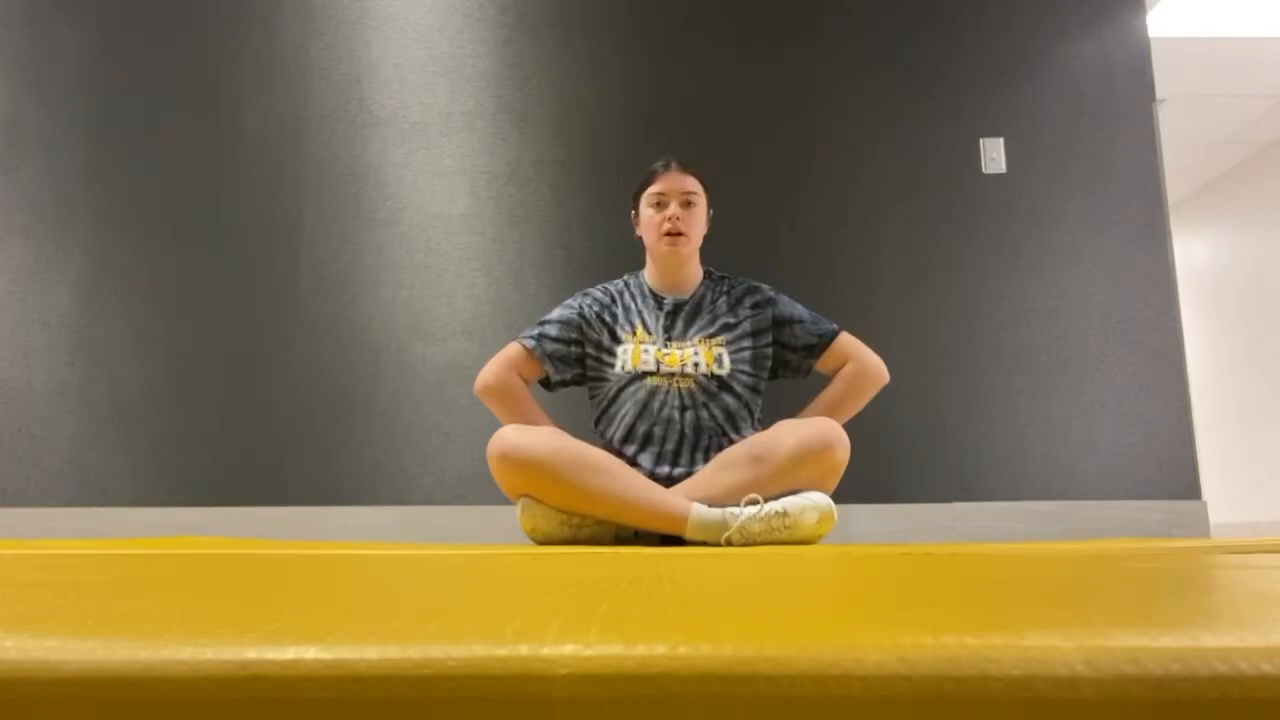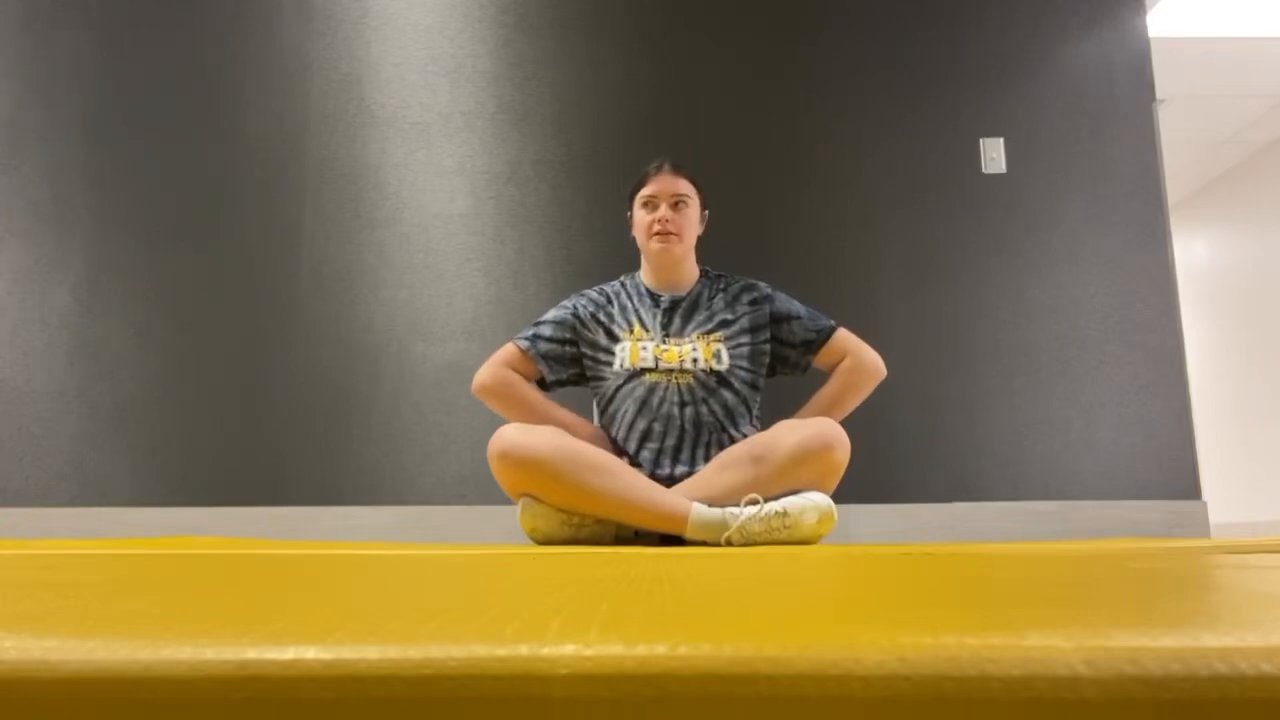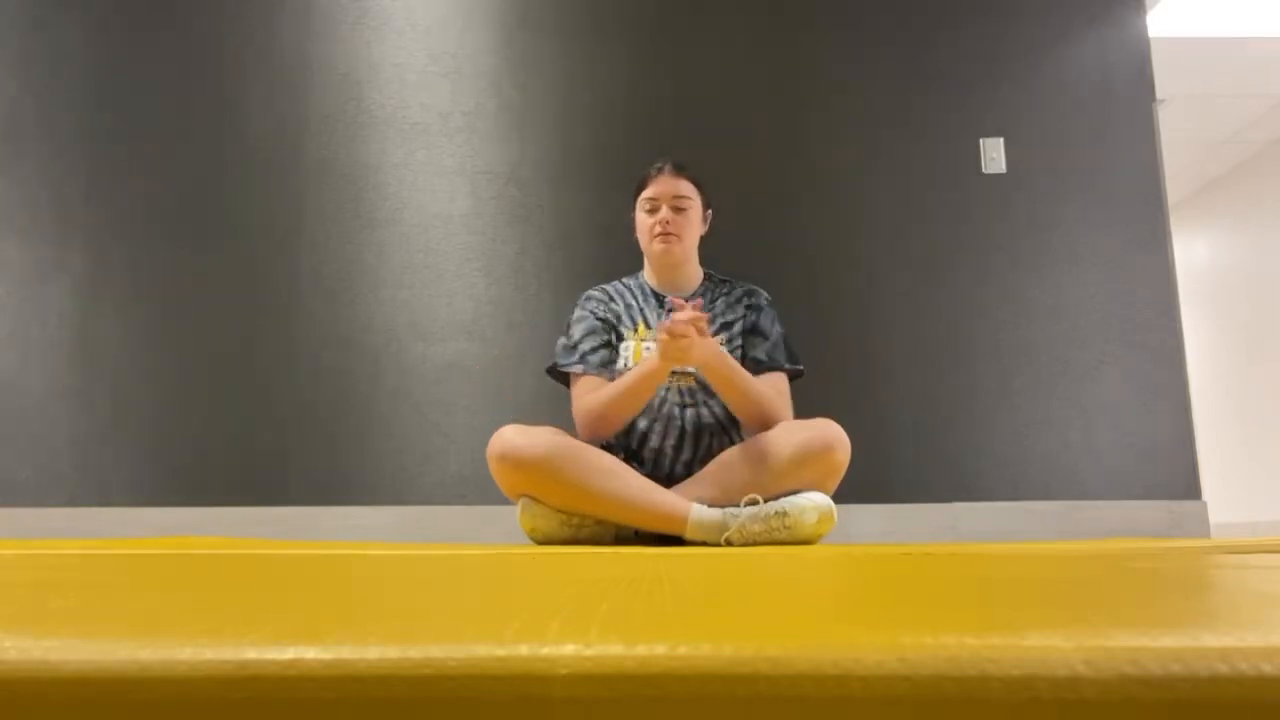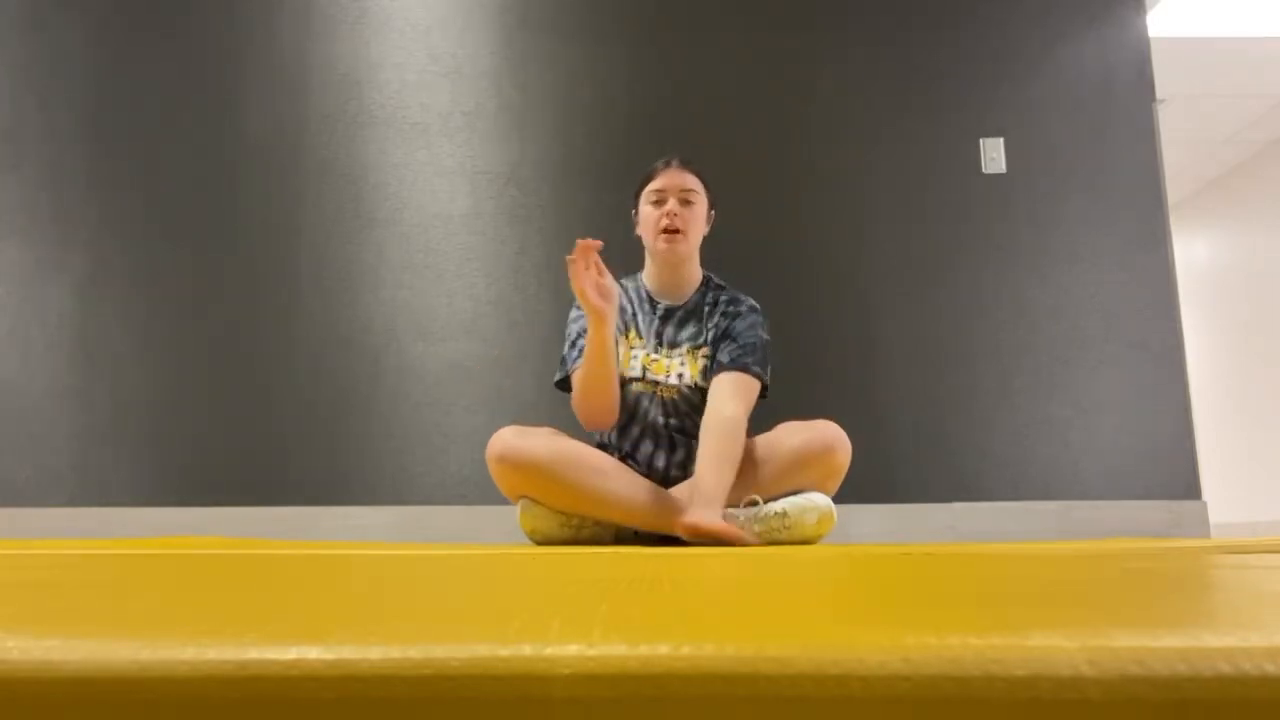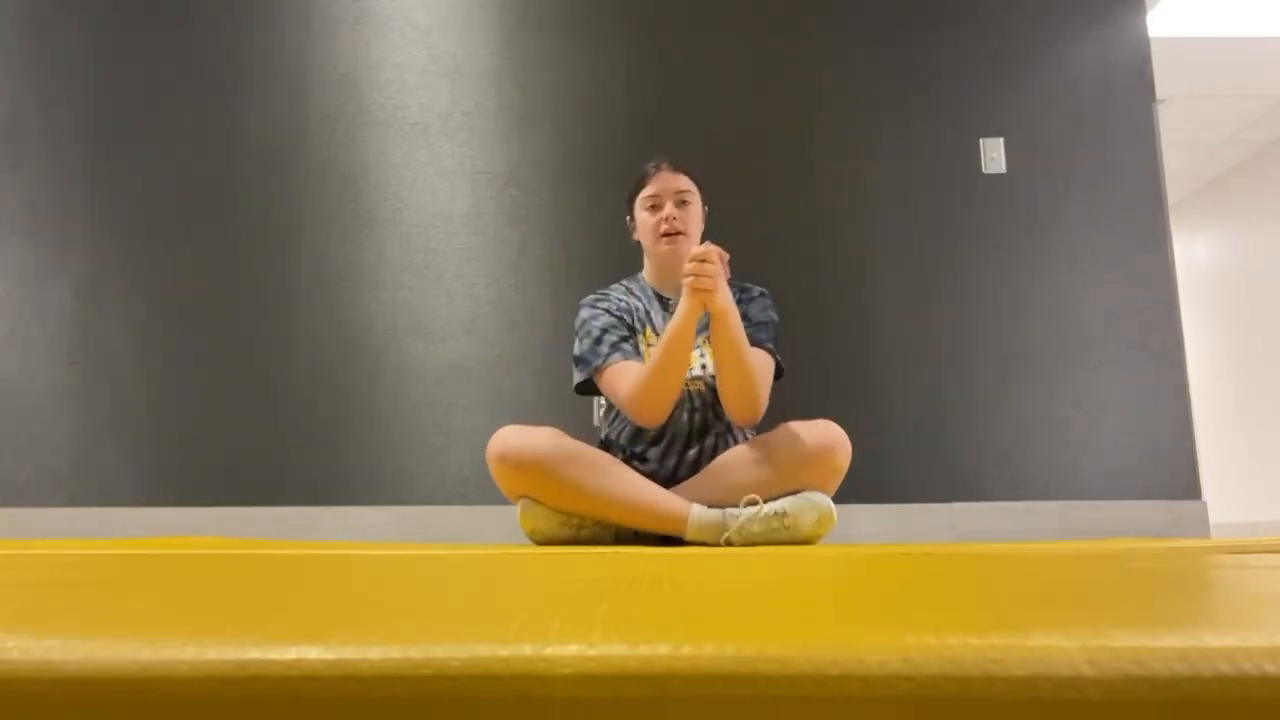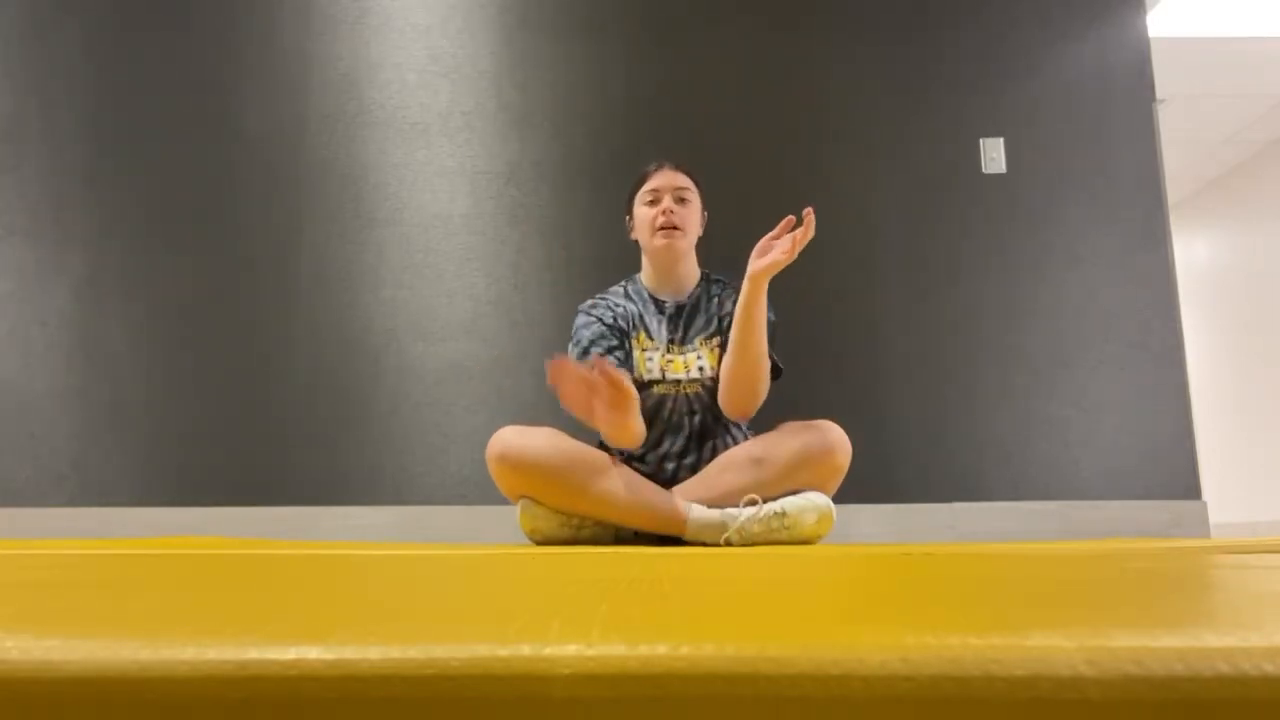
dt=0.7s
person 1, frame 1
left shoulder: (756, 307)
right shoulder: (596, 309)
left elbow: (867, 369)
right elbow: (495, 379)
left wrist: (786, 448)
right wrist: (565, 463)
left hip: (730, 492)
right hip: (620, 494)
left knee: (827, 440)
right knee: (508, 447)
left ankle: (624, 522)
right ankle: (719, 523)
person 1, frame 2
left shoulder: (752, 304)
right shoulder: (592, 310)
left elbow: (865, 364)
right elbow: (491, 379)
left wrist: (787, 444)
right wrist: (583, 434)
left hip: (733, 489)
right hip: (619, 491)
left knee: (827, 442)
right knee: (510, 446)
right ankle: (720, 523)
person 1, frame 3
left shoulder: (748, 306)
right shoulder: (600, 305)
left elbow: (776, 423)
right elbow: (590, 424)
left wrist: (706, 354)
right wrist: (661, 359)
left hip: (726, 484)
right hip: (620, 487)
left knee: (827, 440)
right knee: (509, 446)
left ankle: (607, 519)
right ankle: (722, 522)
person 1, frame 4
left shoulder: (737, 314)
right shoulder: (598, 307)
left elbow: (727, 414)
right elbow: (594, 417)
left wrist: (709, 509)
right wrist: (601, 317)
left hip: (716, 484)
right hip: (615, 486)
left knee: (827, 443)
right knee: (509, 448)
left ankle: (601, 522)
right ankle: (731, 521)
person 1, frame 5
left shoulder: (747, 302)
right shoulder: (603, 309)
left elbow: (747, 411)
right elbow: (646, 410)
left wrist: (720, 304)
right wrist: (689, 306)
right hip: (624, 485)
left knee: (828, 442)
right knee: (510, 447)
left ankle: (614, 521)
right ankle: (721, 524)
person 1, frame 6
left shoulder: (734, 303)
right shoulder: (600, 314)
left elbow: (740, 406)
right elbow: (627, 432)
left wrist: (756, 280)
right wrist: (619, 415)
right hip: (631, 488)
left knee: (828, 442)
right knee: (509, 447)
left ankle: (607, 521)
right ankle: (722, 524)
